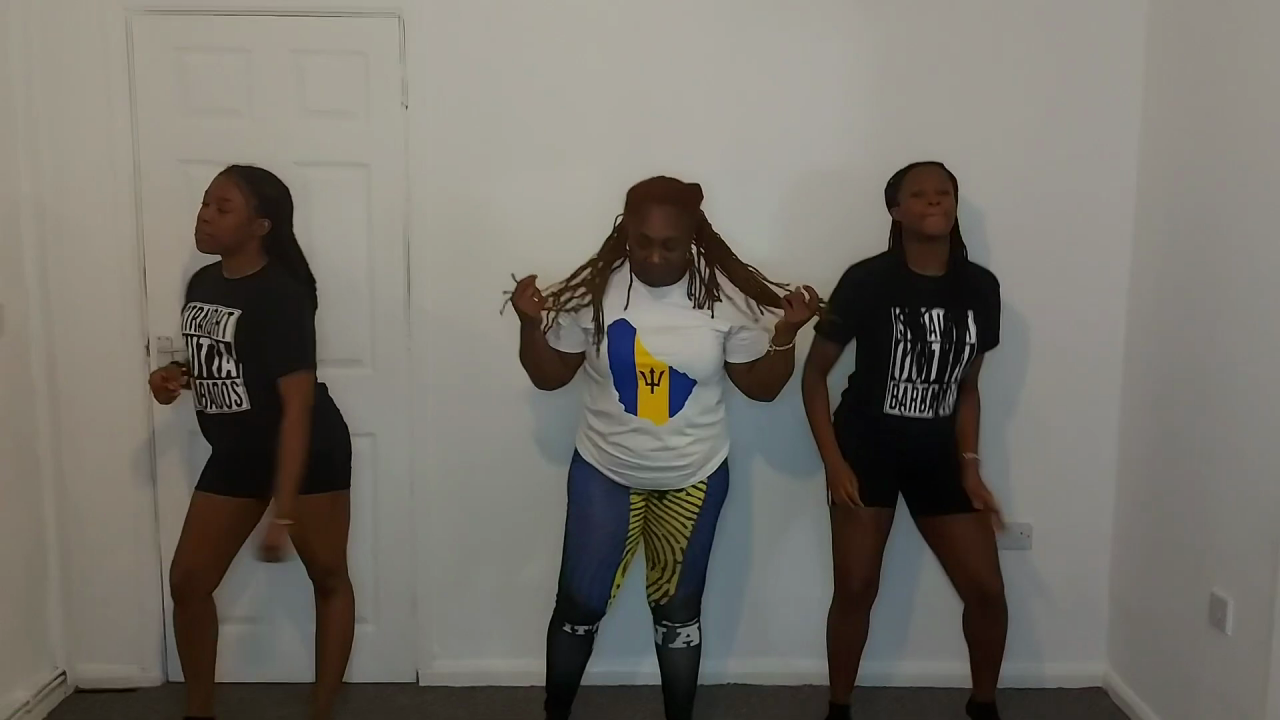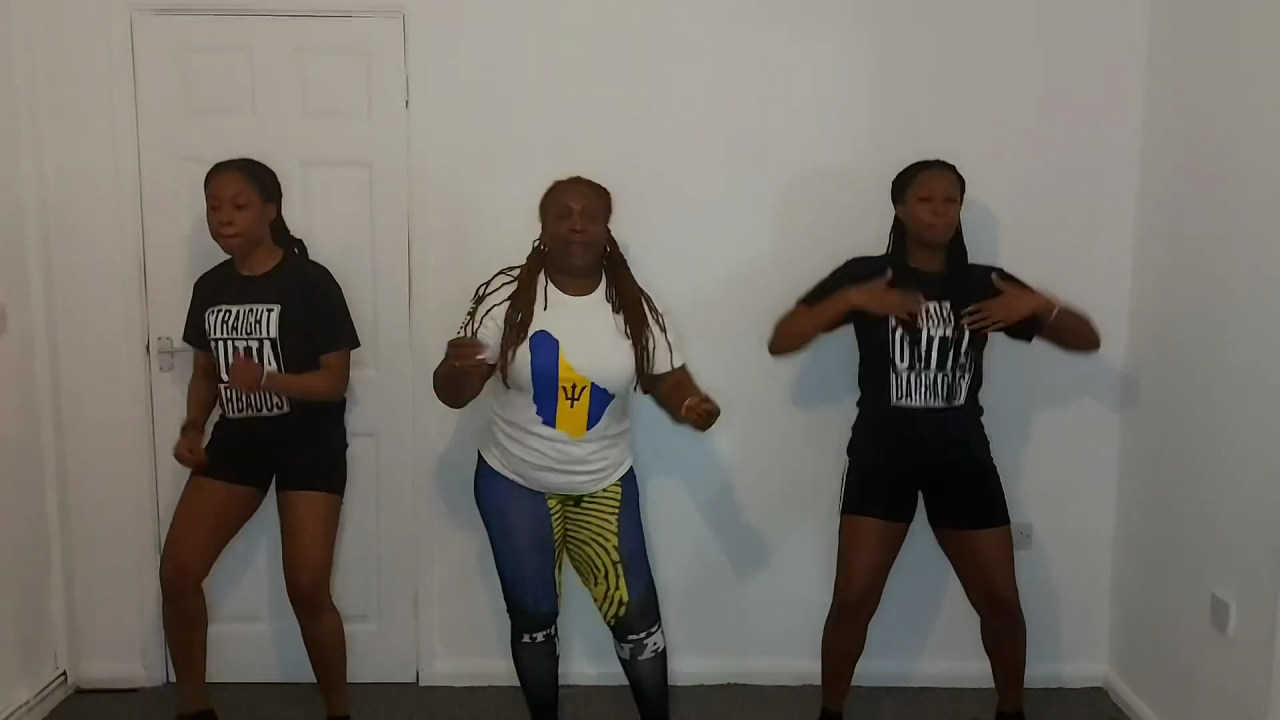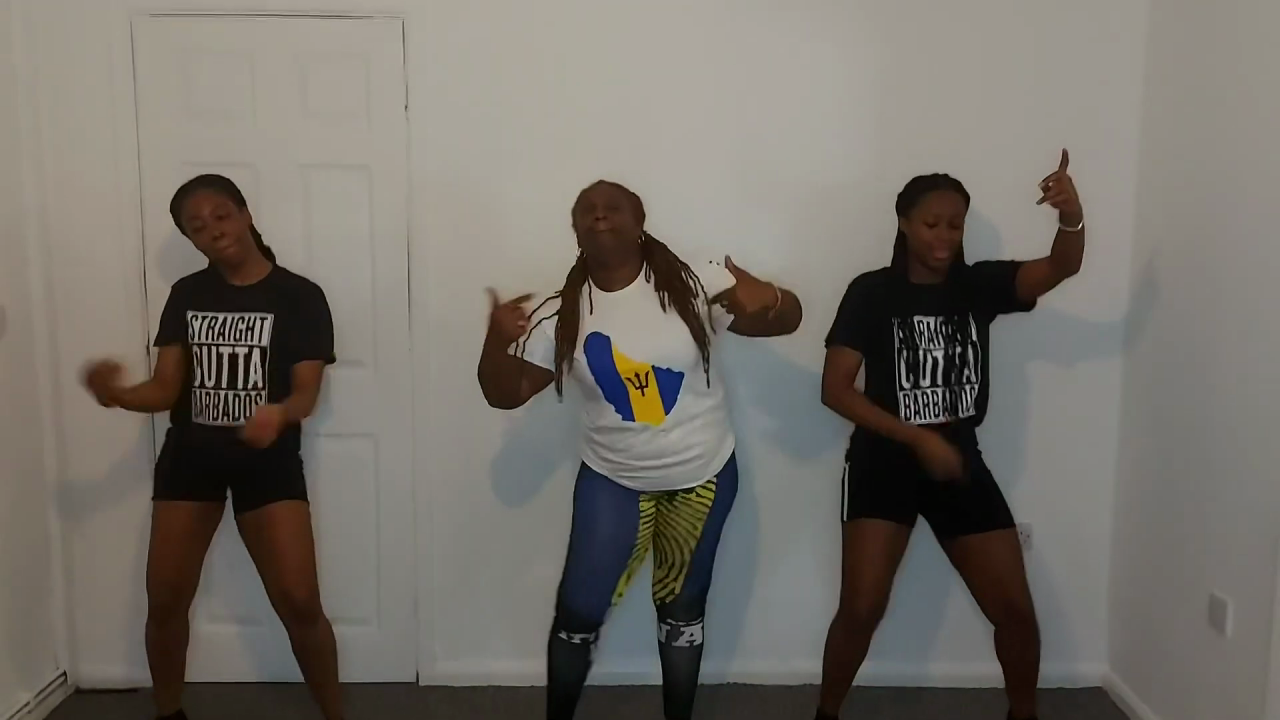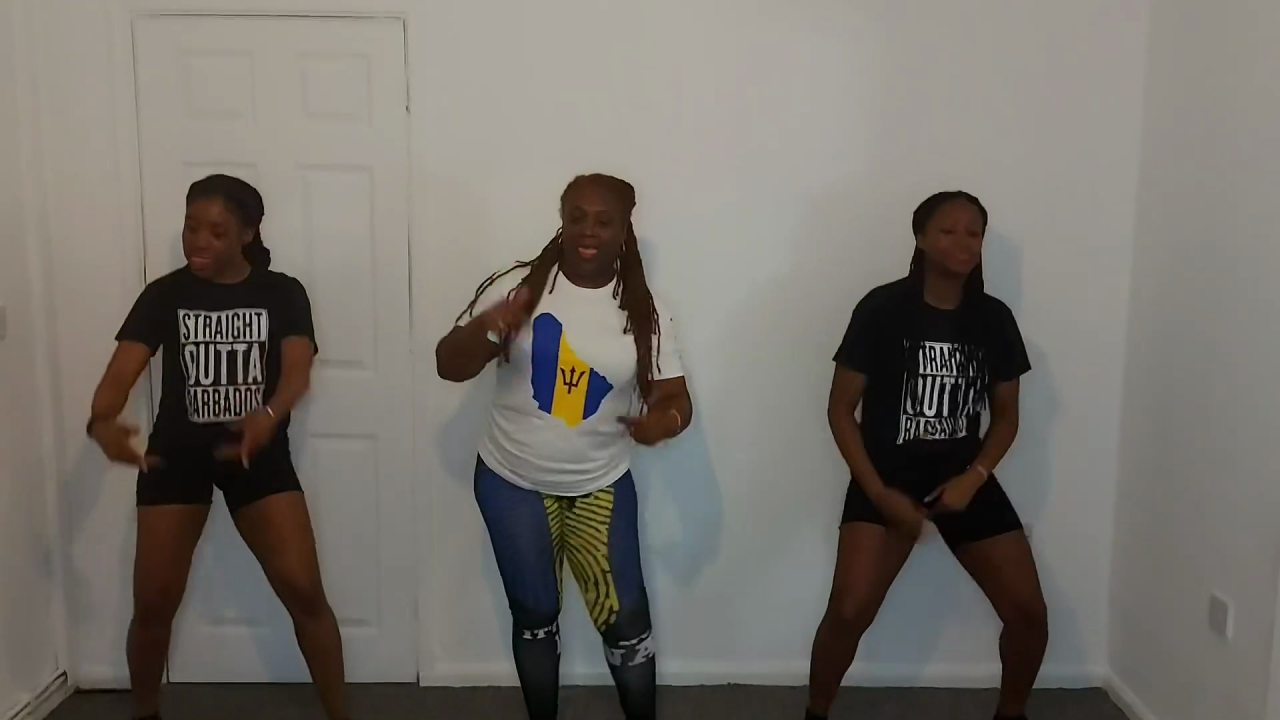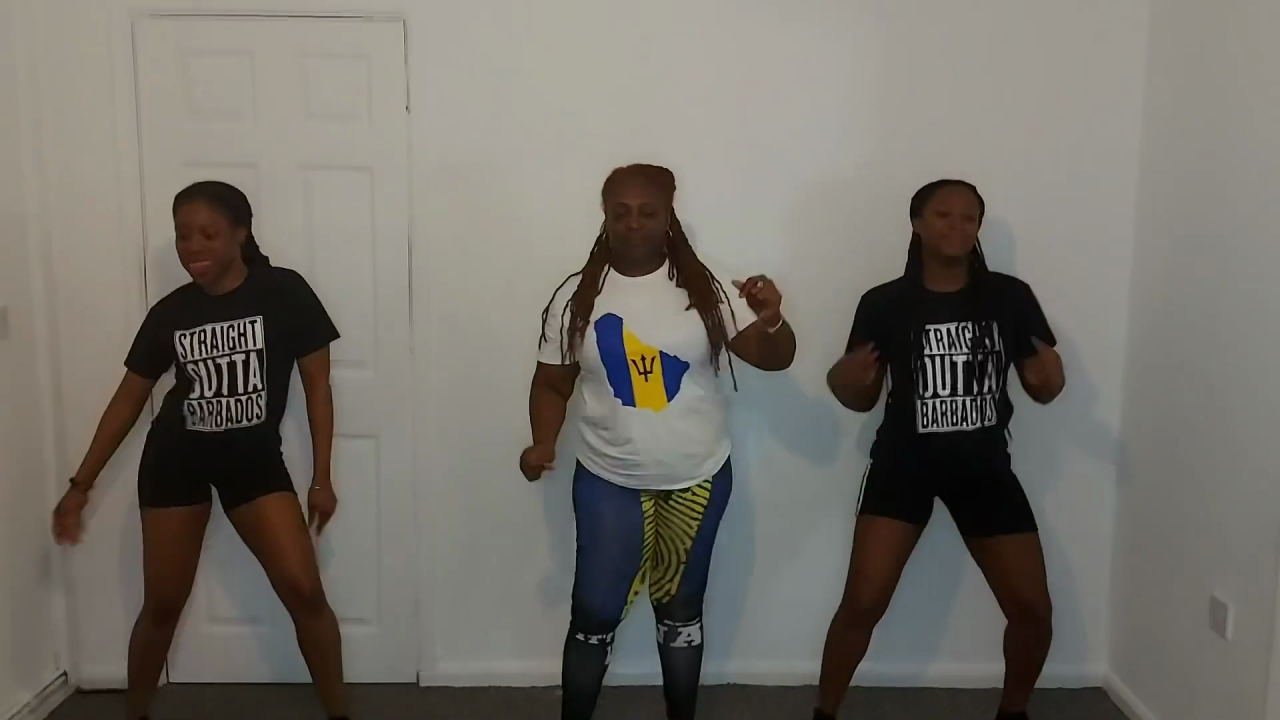
dt=1s
person 1, frame 1
left shoulder: (980, 286)
right shoulder: (866, 281)
left elbow: (966, 385)
right elbow: (815, 371)
left wrist: (970, 469)
right wrist: (834, 461)
left hip: (938, 455)
right hip: (866, 450)
left knee: (987, 592)
right knee: (856, 592)
person 1, frame 2
left shoulder: (986, 283)
right shoulder: (864, 276)
left elbow: (1086, 340)
right elbow: (781, 341)
left wrist: (1038, 306)
right wrist: (850, 300)
left hip: (962, 458)
right hip: (881, 456)
left knee: (1001, 601)
right knee: (852, 601)
person 1, frame 3
left shoulder: (981, 286)
right shoulder: (871, 293)
left elbow: (1063, 267)
right elbow: (836, 389)
left wrist: (1070, 213)
right wrist: (915, 439)
left hip: (960, 465)
right hip: (885, 467)
left knee: (1016, 611)
right knee: (861, 610)
person 1, frame 4
left shoulder: (994, 319)
right shoulder: (883, 309)
left elbow: (1007, 415)
right elbow: (841, 409)
left wrist: (972, 478)
right wrist: (880, 491)
left hip: (965, 476)
right hip: (888, 478)
left knee: (1029, 612)
right knee: (848, 613)
person 1, frame 5
left shoulder: (1009, 297)
right shoulder: (883, 304)
left elbow: (1043, 380)
right elbow: (860, 397)
left wrist: (1052, 379)
right wrist: (845, 382)
left hip: (984, 467)
right hip: (903, 463)
left knee: (1033, 608)
right knee: (862, 604)
person 2, frame 1
left shoulder: (281, 297)
right shoulder: (203, 283)
left elbow: (297, 405)
left wrist: (282, 512)
right wrist: (176, 377)
left hip: (307, 451)
right hip: (236, 450)
left knee: (329, 578)
right knee: (187, 582)
person 2, frame 2
left shoulder: (312, 283)
right shoulder: (210, 288)
left elbow: (335, 379)
right elbow: (204, 372)
left wrist: (268, 381)
right wrist: (192, 427)
left hip: (310, 446)
right hip: (234, 442)
left knee: (308, 592)
right knee: (177, 574)
person 2, frame 3
left shoulder: (299, 296)
right shoulder: (186, 294)
left elbow: (306, 393)
right elbow: (164, 390)
left wrist: (278, 415)
right wrist: (112, 391)
left hip: (269, 458)
right hip: (187, 458)
left knee: (299, 601)
right knee: (165, 599)
person 2, frame 4
left shoulder: (282, 293)
right shoulder: (165, 294)
left elbow: (297, 371)
right elbow: (121, 372)
left wrist: (268, 418)
right wrist: (103, 423)
left hip: (258, 454)
right hip: (177, 456)
left knee: (304, 590)
right knee: (153, 603)
person 2, frame 5
left shoulder: (284, 291)
right shoulder: (170, 312)
left elbow: (317, 384)
right elbow: (129, 397)
left wrist: (322, 478)
right wrist: (80, 485)
left hip: (254, 458)
right hip: (176, 459)
left knee: (304, 590)
right knee: (163, 603)
person 3, frame 1
left shoulder: (726, 295)
right shoulder: (591, 288)
left elbow: (762, 387)
right elbow: (549, 376)
left wrist: (786, 334)
right wrist: (531, 324)
left hip: (693, 480)
right hip: (604, 473)
left knee: (677, 608)
right knee: (579, 604)
person 3, frame 2
left shoulder: (633, 307)
right shoulder: (507, 295)
left elbow: (672, 386)
right elbow: (457, 394)
left wrist: (695, 406)
right wrist: (455, 368)
left hip: (604, 486)
right hip: (514, 484)
left knee: (635, 615)
right knee: (533, 618)
person 3, frame 3
left shoulder: (693, 285)
right shoulder: (562, 313)
left elbow: (787, 319)
right elbow: (504, 393)
left wrist: (766, 298)
right wrist: (497, 338)
left hip: (703, 476)
right hip: (613, 482)
left knee: (681, 607)
right knee: (578, 611)
person 3, frame 4
left shoulder: (644, 310)
right shoulder: (519, 287)
left elbow: (677, 400)
right elbow: (450, 366)
left wrist: (667, 419)
right wrist: (484, 324)
left hip: (601, 487)
right hip: (512, 483)
left knee: (625, 619)
right knee: (535, 616)
person 3, frame 5
left shoulder: (703, 286)
right shoulder: (576, 296)
left elbow: (773, 359)
right elbow: (551, 383)
left wrist: (771, 318)
right wrist: (543, 443)
left hip: (698, 479)
right hip: (609, 482)
left knee: (679, 608)
right knee: (594, 616)
